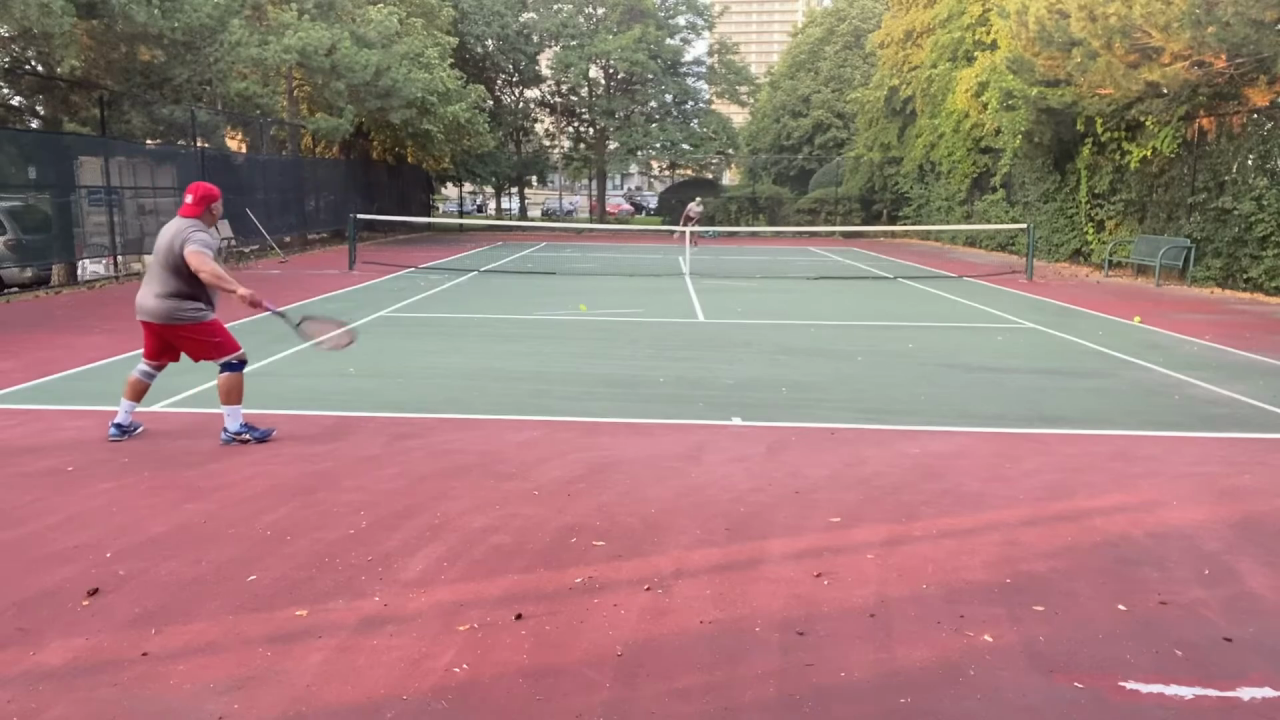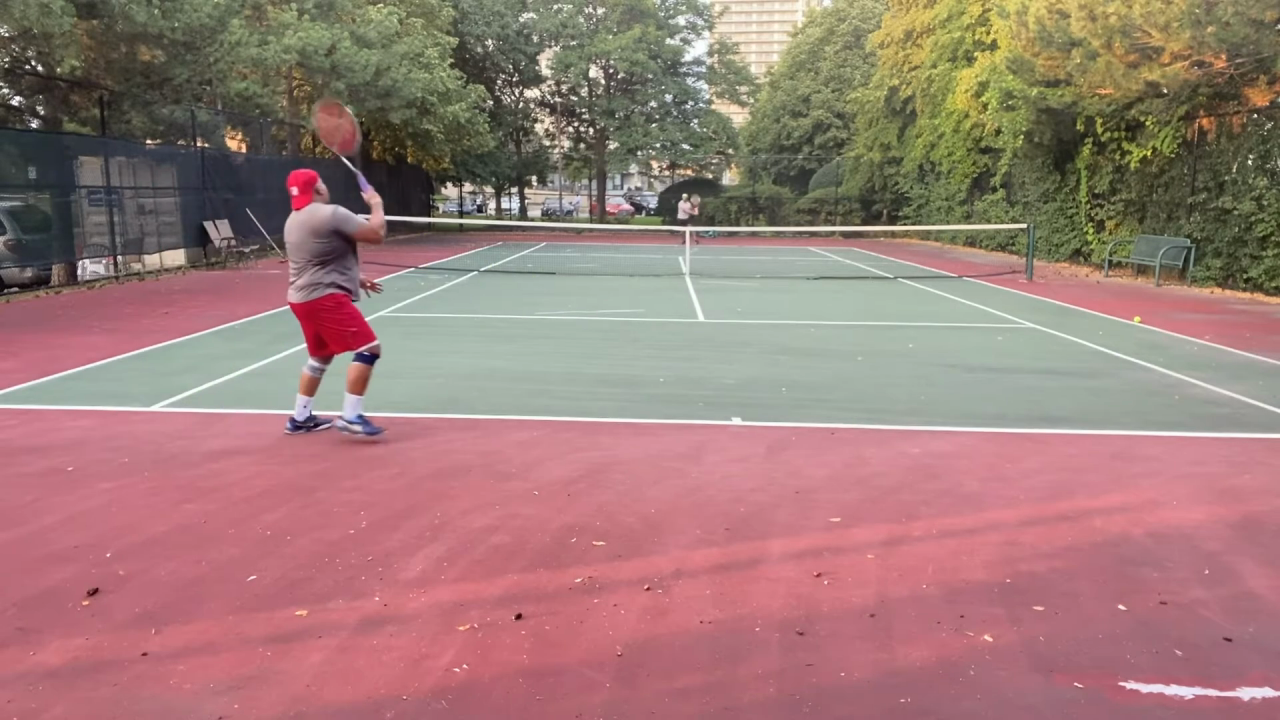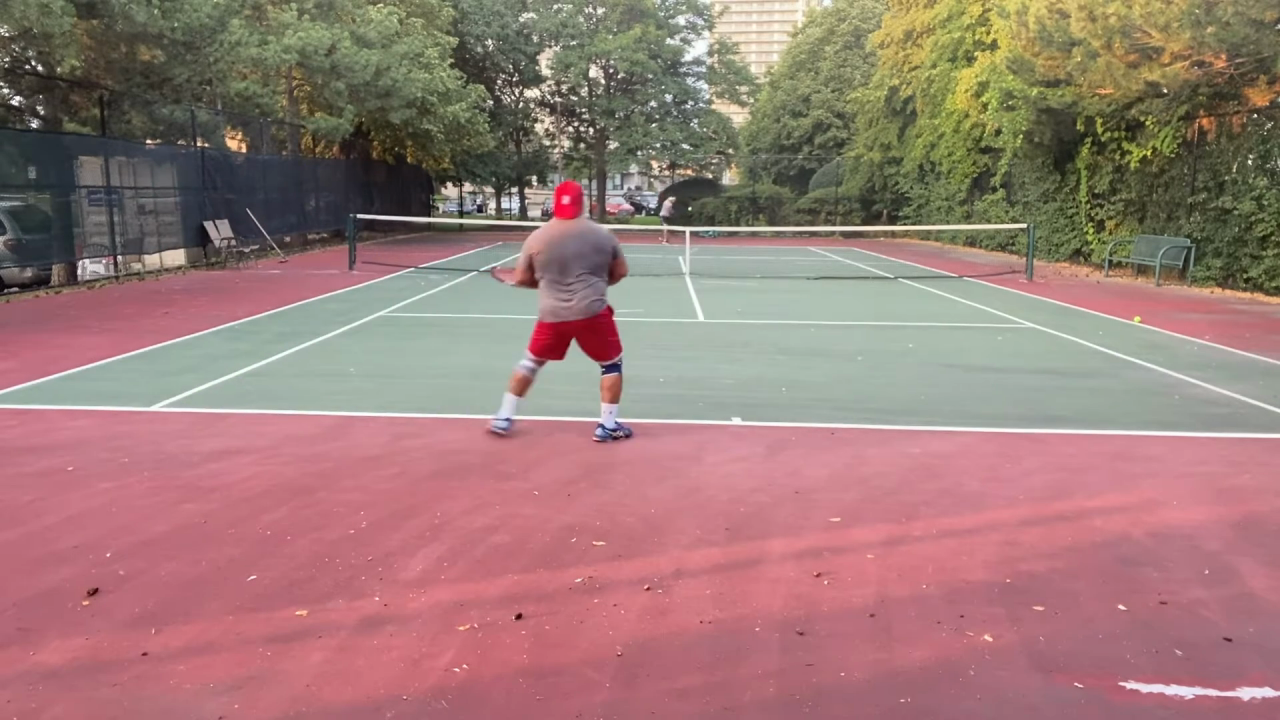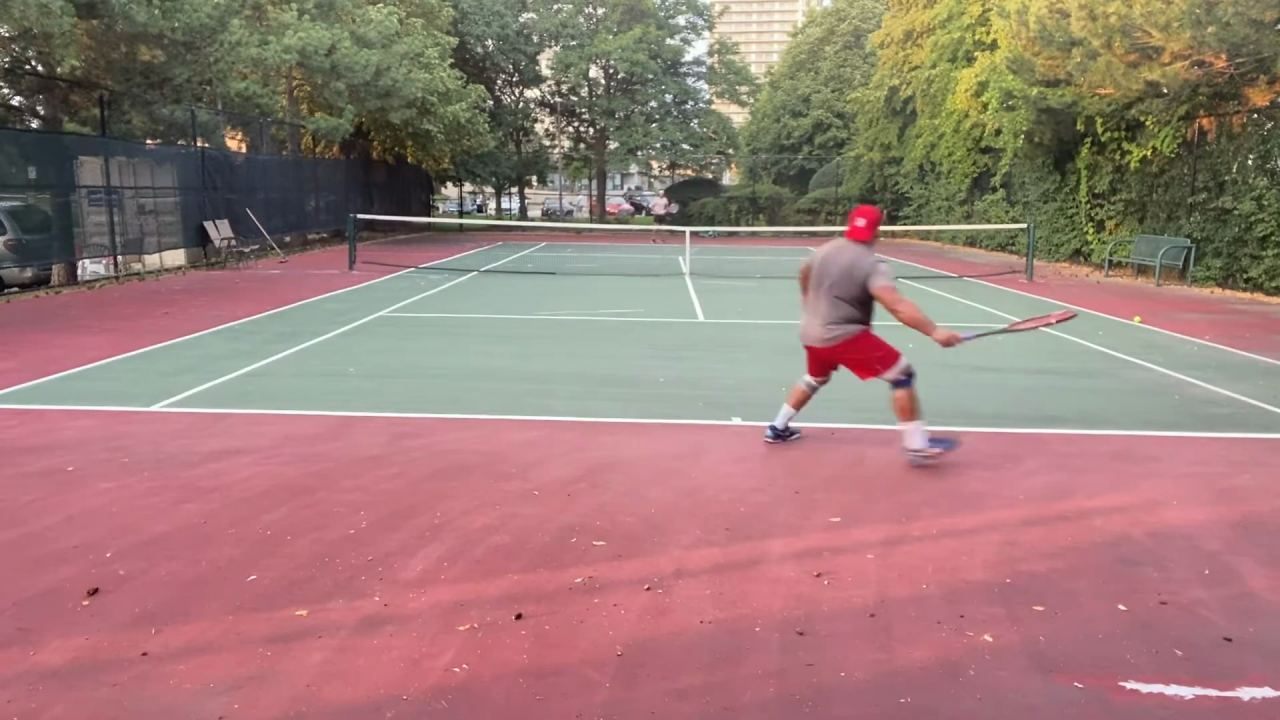
dt=1s
person 1, frame 1
left shoulder: (175, 225)
right shoulder: (198, 236)
right elbow: (204, 267)
right wrist: (239, 290)
left hip: (150, 309)
right hip: (183, 313)
left knee: (151, 363)
right knee: (233, 361)
left ankle: (120, 422)
right ankle: (234, 428)
person 1, frame 2
left shoulder: (296, 220)
right shoulder: (330, 215)
right elbow: (376, 234)
left wrist: (355, 278)
right wrist: (376, 204)
left hip: (306, 298)
right hip: (325, 298)
left knee: (320, 357)
right knee: (369, 349)
left ankle: (300, 417)
right ankle: (350, 416)
person 1, frame 3
left shoulder: (537, 238)
right shoulder: (603, 234)
left elbow: (520, 279)
right elbow: (620, 272)
left hip: (553, 315)
right hip: (592, 312)
left knee: (532, 360)
right knee: (612, 364)
left ankle: (503, 418)
right ankle: (608, 425)
person 1, frame 4
left shoulder: (826, 250)
right shoulder: (871, 265)
left elbow: (804, 273)
right elbow: (897, 305)
left wrist: (808, 299)
right wrist: (935, 331)
left hip: (814, 335)
right hip: (845, 336)
left knee: (815, 379)
right knee: (903, 375)
left ankle: (777, 428)
right ankle: (918, 444)
